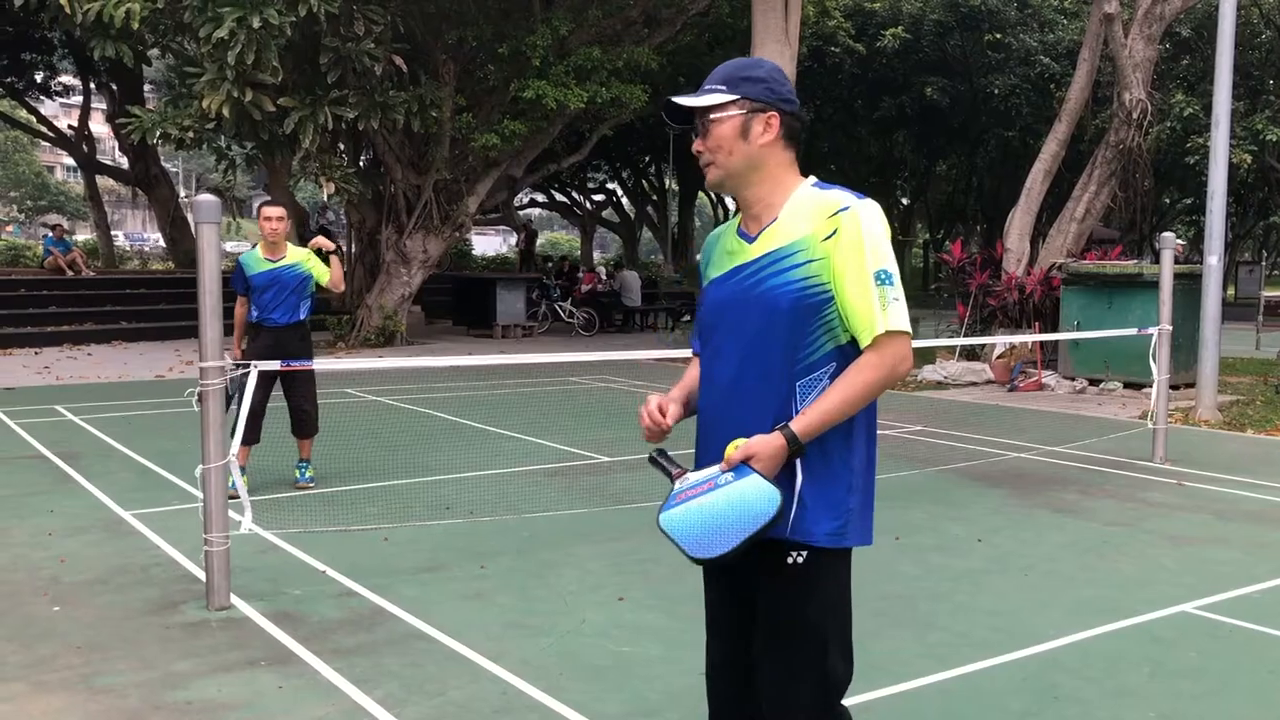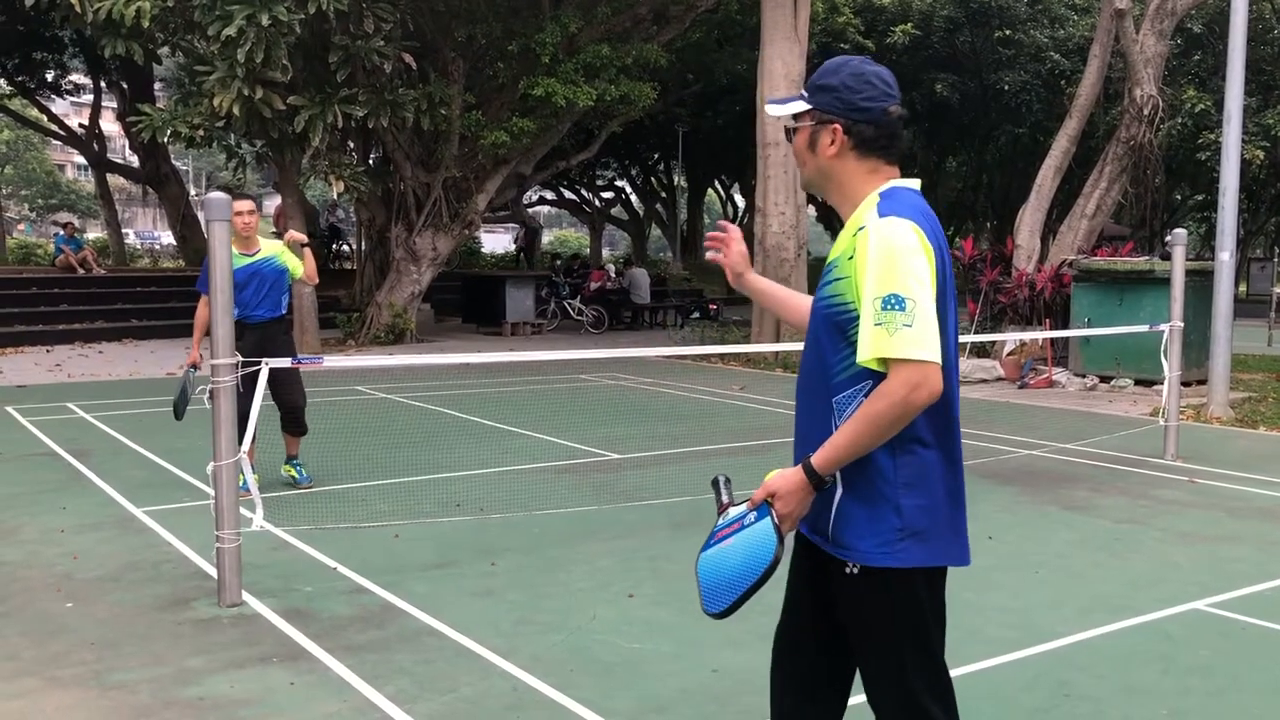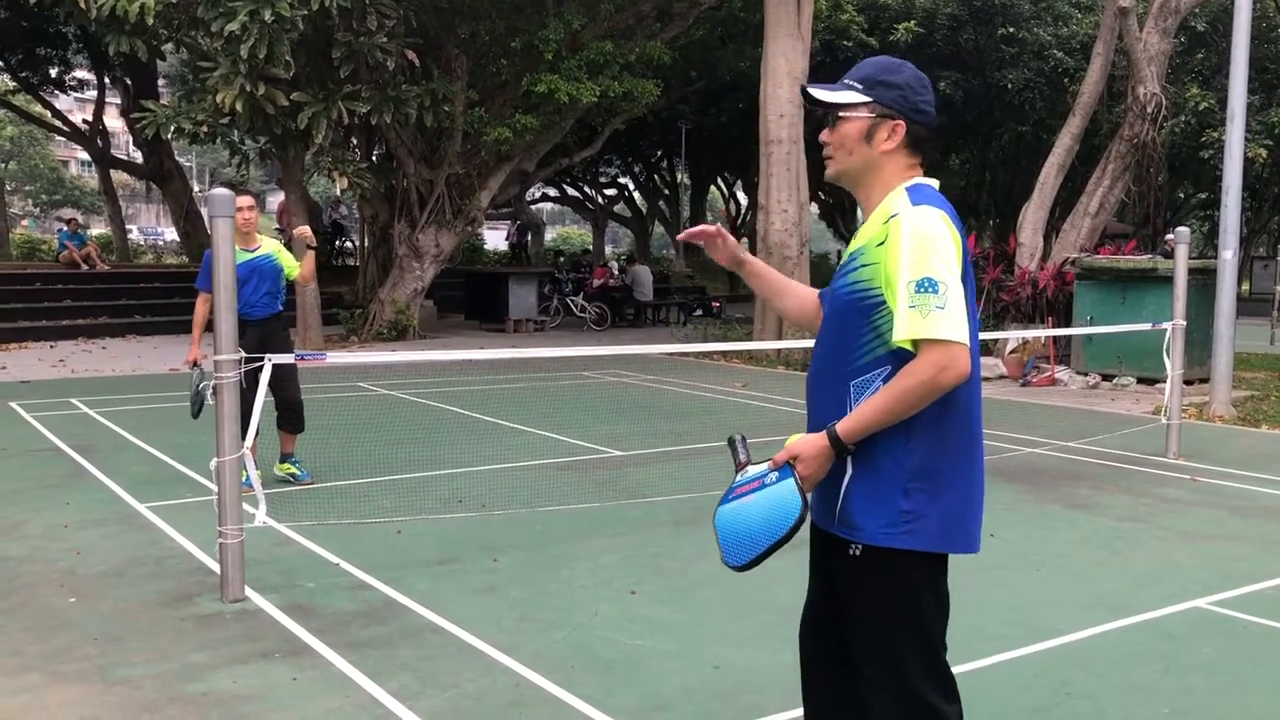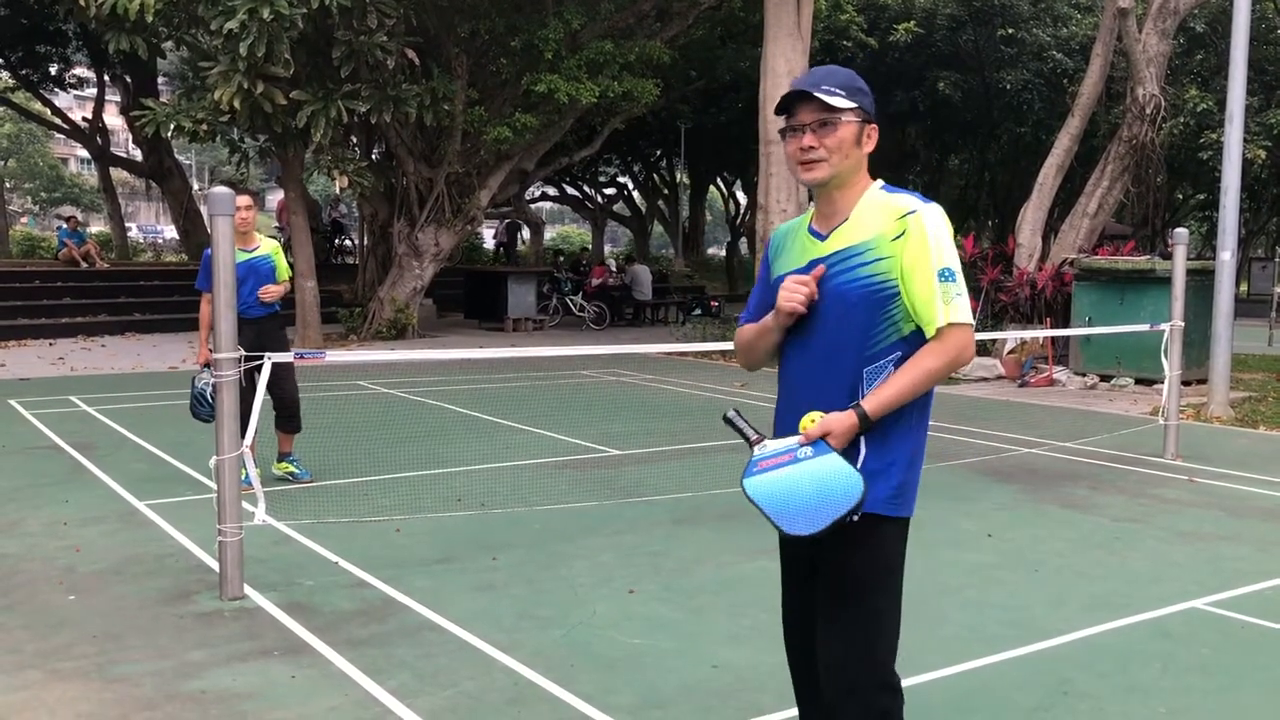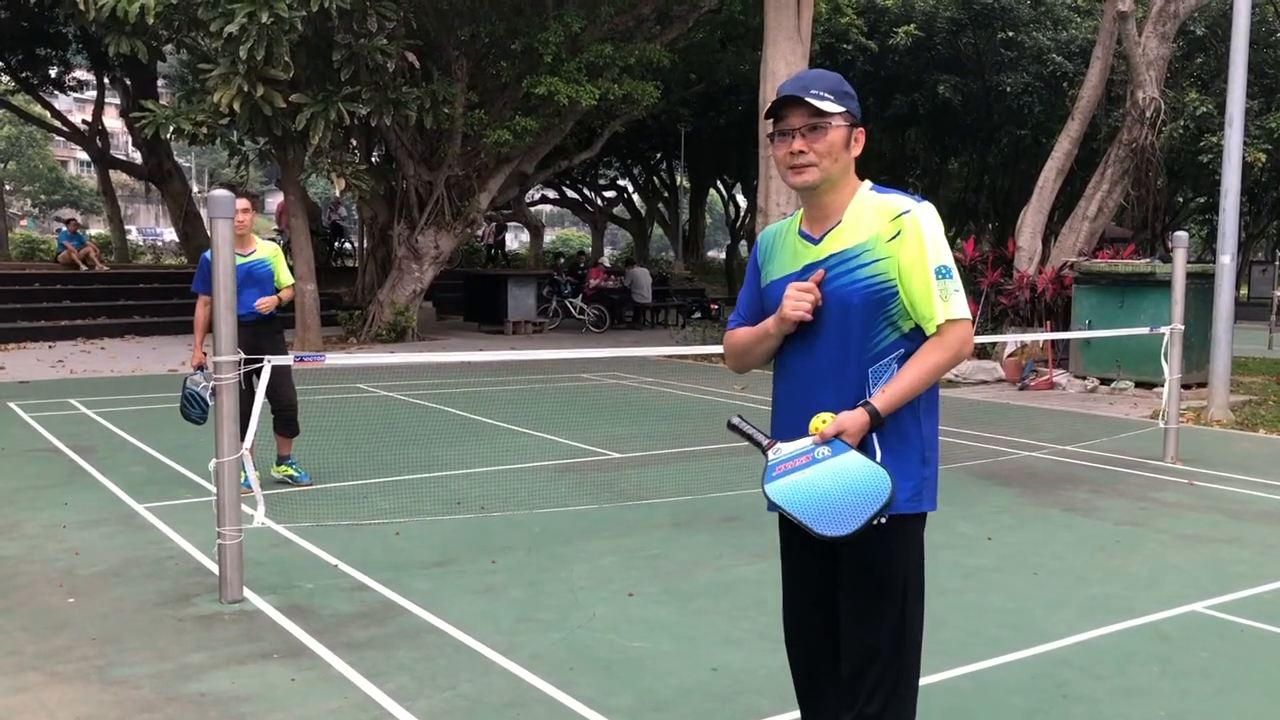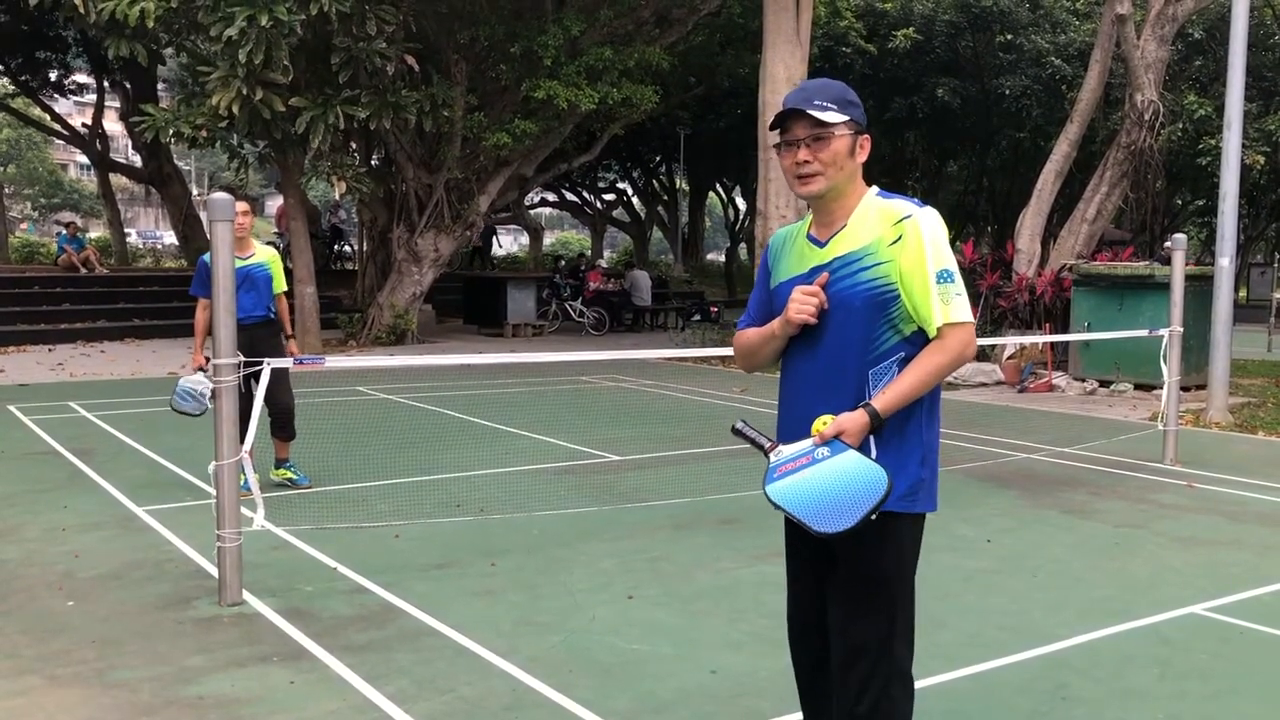
dt=0.5s
person 1, frame 1
left shoulder: (846, 219)
right shoulder: (719, 243)
left elbow: (892, 352)
left wrist: (787, 438)
right wrist: (673, 403)
left hip: (808, 512)
person 1, frame 2
left shoulder: (890, 230)
right shoulder: (865, 227)
left elbow: (917, 381)
left wrist: (809, 473)
right wrist: (749, 282)
left hip: (887, 525)
right hip: (835, 516)
person 1, frame 3
left shoulder: (916, 221)
right shoulder: (878, 227)
left elbow: (947, 361)
right elbow: (830, 325)
left wrist: (834, 440)
right wrist: (742, 264)
left hip: (893, 509)
right hip: (846, 500)
right knee: (828, 663)
person 1, frame 4
left shoulder: (912, 220)
right shoulder: (786, 238)
left elbow: (956, 342)
right elbow: (748, 353)
left wrist: (857, 415)
right wrist: (778, 317)
left hip: (869, 482)
left knee: (856, 662)
right knee: (809, 650)
person 1, frame 5
left shoulder: (905, 220)
right shoulder: (771, 243)
left elbow: (956, 334)
right elbow: (736, 354)
left wrist: (868, 412)
right wrist: (778, 324)
left hip: (883, 481)
left knee: (877, 657)
right knee: (811, 649)
person 1, frame 6
left shoulder: (908, 224)
right shoulder: (781, 245)
left elbow: (957, 338)
right elbow: (746, 353)
left wrist: (868, 414)
right wrist: (783, 326)
left hip: (883, 482)
left knee: (869, 655)
right knee: (813, 646)
person 2, frame 1
left shoulder: (305, 257)
right shoulder: (246, 261)
left elbow: (337, 286)
right elbow: (242, 304)
left wrist: (332, 252)
right wrist: (237, 344)
left hip: (295, 338)
right hip: (260, 339)
left knee: (304, 406)
right knee: (250, 407)
left ankle: (304, 465)
right ankle: (239, 472)
person 2, frame 2
left shoulder: (278, 249)
left elbow: (311, 279)
right elbow: (206, 304)
left wrist: (305, 245)
right wrist: (196, 347)
left hip: (278, 333)
right hip: (243, 337)
left knee: (294, 401)
right knee: (243, 407)
left ankle: (292, 463)
right ankle: (248, 472)
person 2, frame 3
left shoulder: (275, 247)
left elbow: (304, 279)
right elbow: (204, 301)
left wrist: (310, 246)
right wrist: (195, 344)
left hip: (275, 329)
right hip: (240, 333)
left knee: (291, 399)
right knee: (244, 404)
left ankle: (287, 461)
right ankle: (249, 468)
person 2, frame 4
left shoulder: (272, 247)
right shoulder: (214, 255)
left elbow: (285, 281)
right elbow: (207, 302)
left wrist: (280, 289)
right wrist: (203, 346)
left hip: (271, 328)
right hip: (237, 332)
left knee: (287, 397)
right knee: (242, 403)
left ankle: (285, 461)
right ankle: (248, 466)
person 2, frame 5
left shoulder: (272, 251)
right shoulder: (212, 258)
left elbow: (288, 289)
right elbow: (204, 304)
left wrist: (275, 299)
right wrist: (198, 347)
left hip: (269, 332)
right hip: (234, 336)
left knee: (286, 400)
right knee: (241, 405)
left ankle: (284, 463)
right ankle: (247, 469)
person 2, frame 6
left shoulder: (270, 255)
right shoulder: (210, 261)
right elbow: (204, 308)
left wrist: (289, 337)
right wrist: (198, 351)
left hip: (266, 335)
right hip: (231, 339)
left knee: (283, 403)
right knee: (239, 409)
left ankle: (282, 466)
right ankle: (246, 472)
